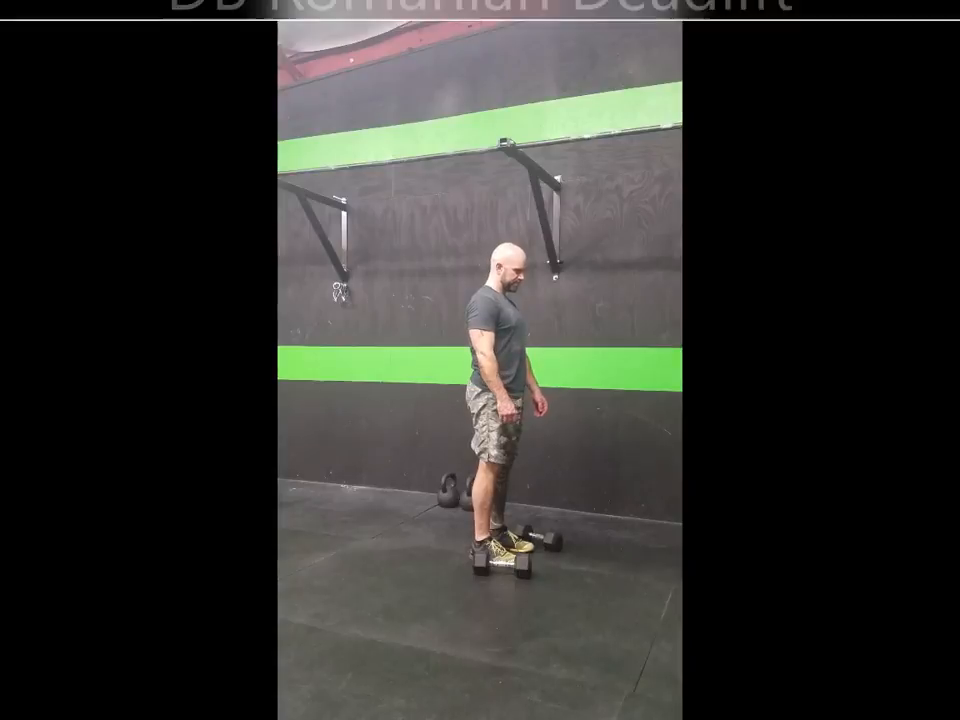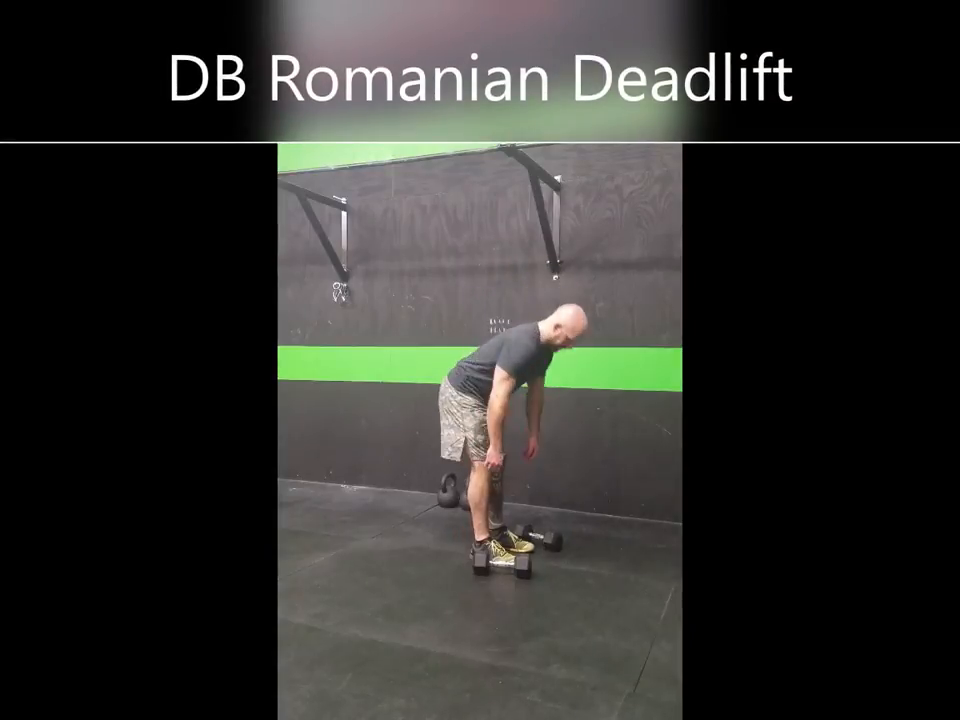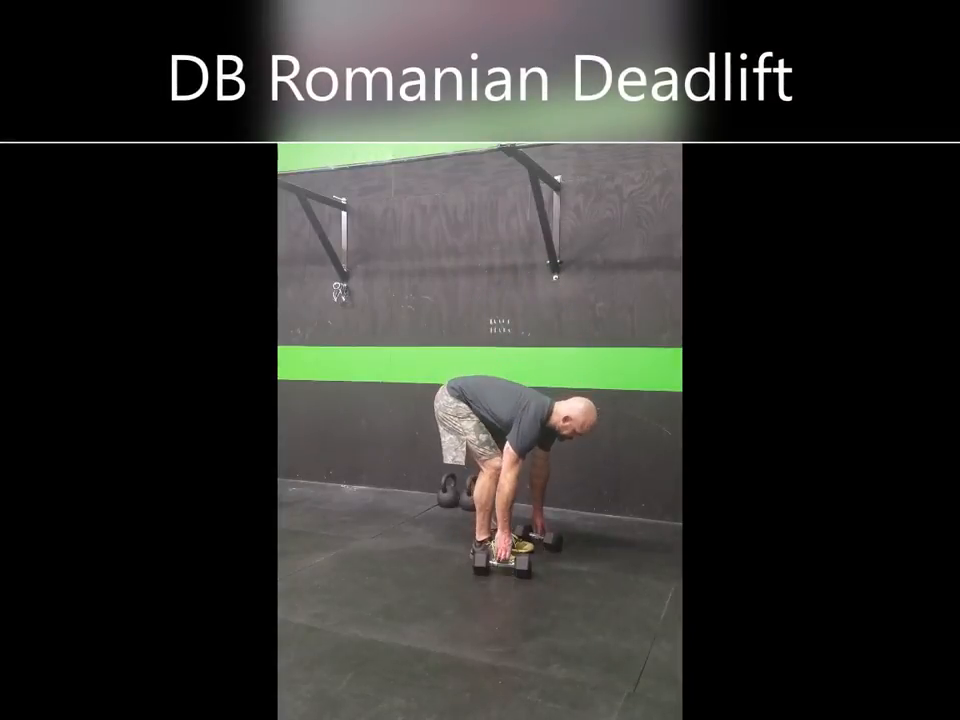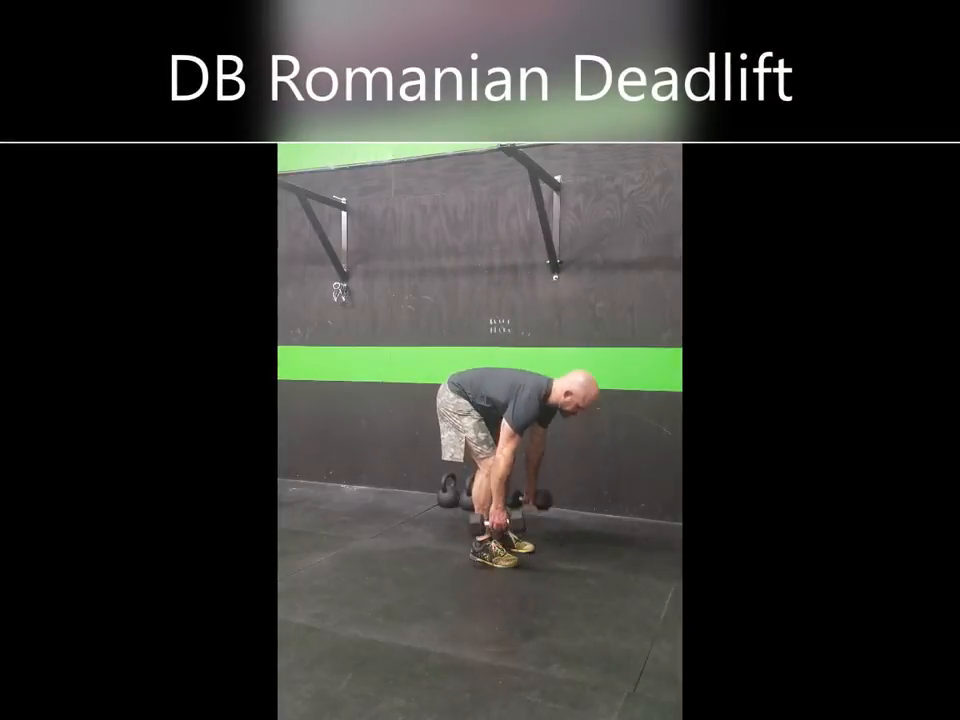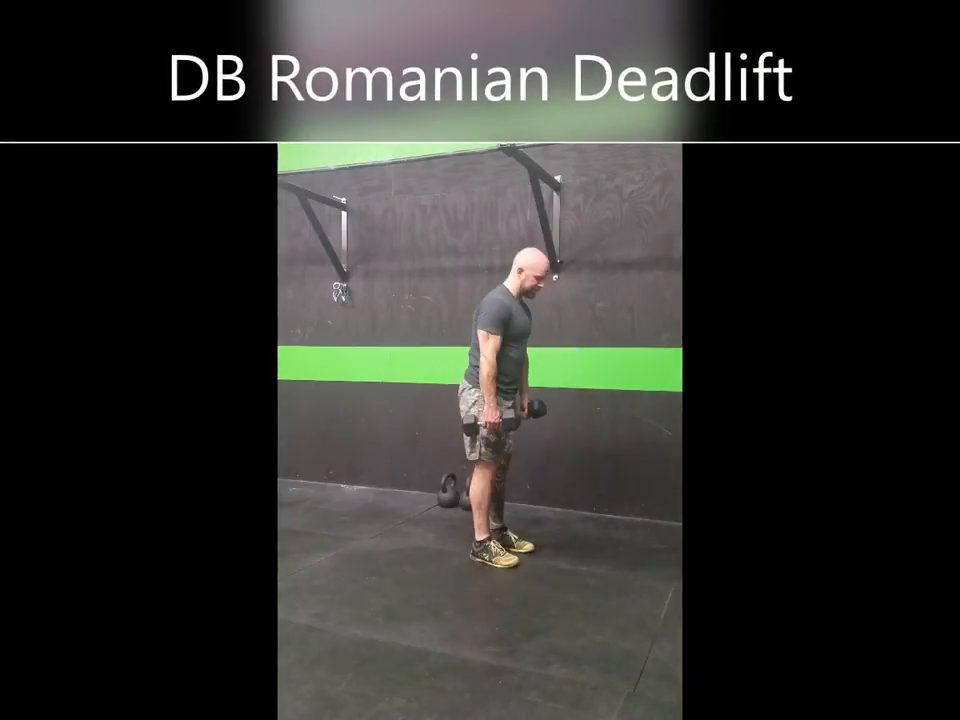
dt=0.7s
person 1, frame 1
left shoulder: (507, 302)
right shoulder: (484, 301)
right elbow: (484, 354)
left wrist: (534, 389)
right wrist: (501, 398)
left hip: (510, 396)
right hip: (491, 397)
left knee: (503, 466)
right knee: (490, 466)
left ankle: (498, 530)
right ankle: (481, 541)
person 1, frame 2
left shoulder: (543, 348)
right shoulder: (522, 344)
left elbow: (535, 392)
right elbow: (498, 397)
left wrist: (533, 434)
right wrist: (495, 447)
left hip: (480, 397)
right hip: (461, 394)
left knee: (496, 467)
right knee: (483, 466)
left ankle: (498, 530)
right ankle: (481, 542)
person 1, frame 3
left shoulder: (548, 418)
right shoulder: (530, 422)
left elbow: (540, 468)
right elbow: (507, 479)
left wrist: (538, 512)
right wrist: (503, 533)
left hip: (472, 401)
right hip: (453, 401)
left knee: (504, 464)
right knee: (494, 466)
left ankle: (497, 532)
right ankle: (482, 543)
person 1, frame 4
left shoulder: (548, 398)
right shoulder: (529, 399)
left elbow: (537, 445)
right elbow: (504, 454)
left wrist: (530, 488)
right wrist: (498, 507)
left hip: (479, 402)
right hip: (456, 398)
left knee: (507, 456)
right knee: (490, 464)
left ankle: (500, 532)
right ankle: (482, 544)
person 1, frame 5
left shoulder: (521, 306)
right shoulder: (496, 303)
right elbow: (487, 358)
left wrist: (523, 396)
right wrist: (489, 405)
left hip: (505, 397)
right hip: (482, 395)
left knee: (501, 465)
right knee: (486, 466)
left ankle: (498, 530)
right ankle: (481, 543)
